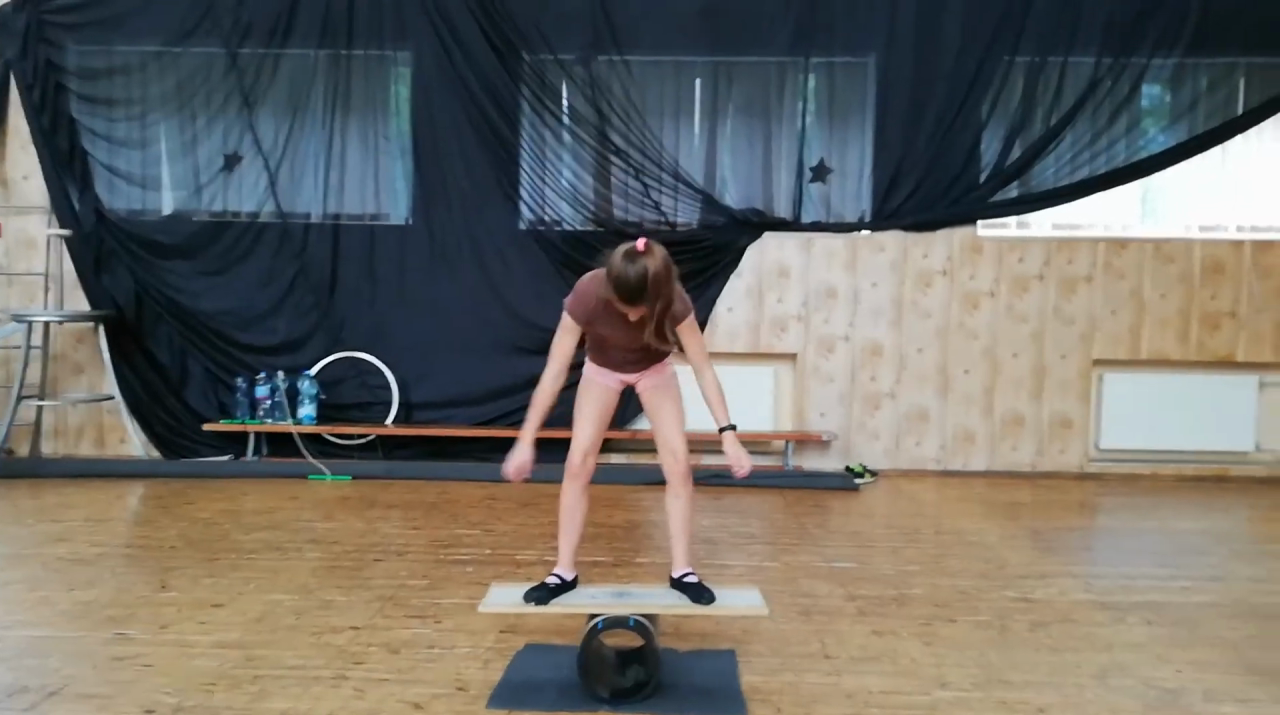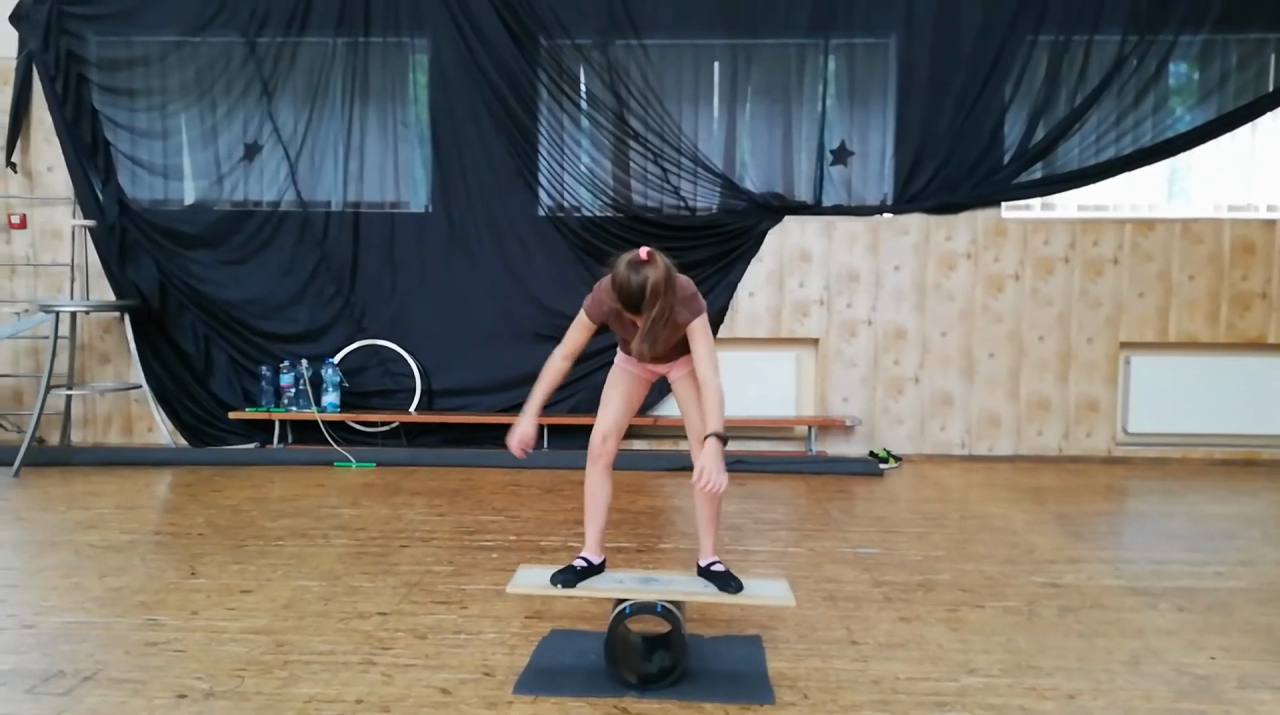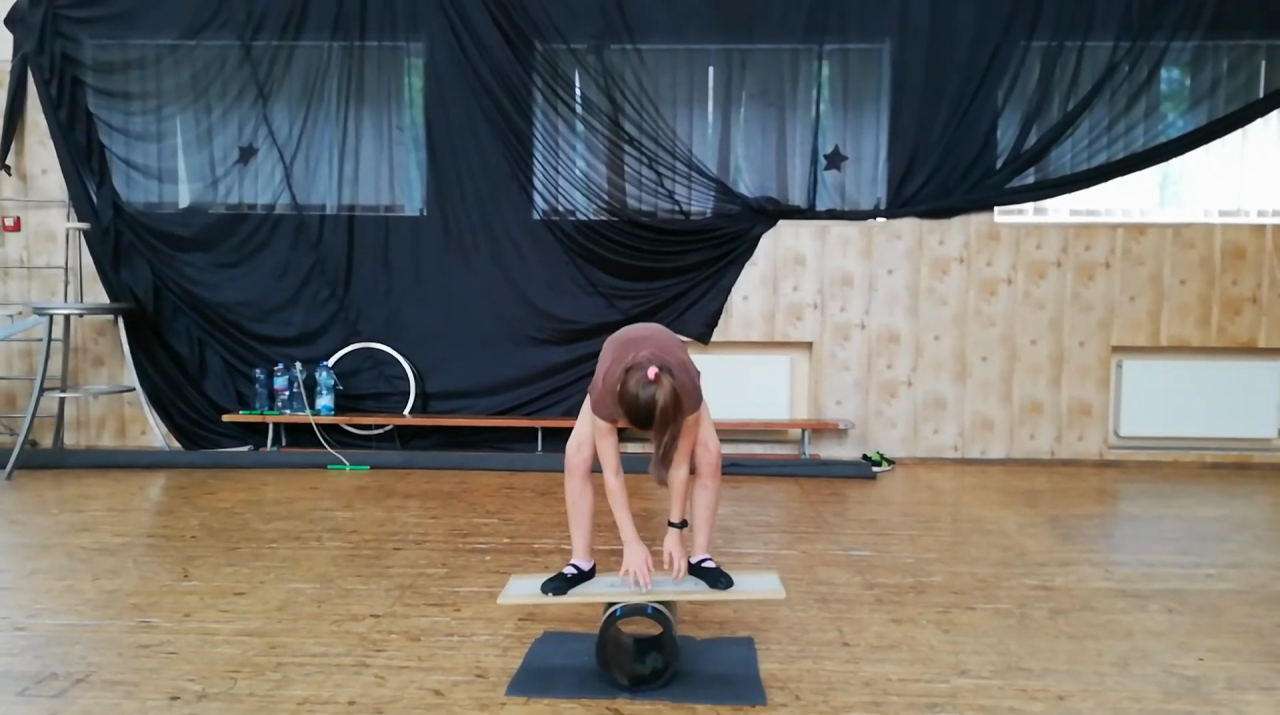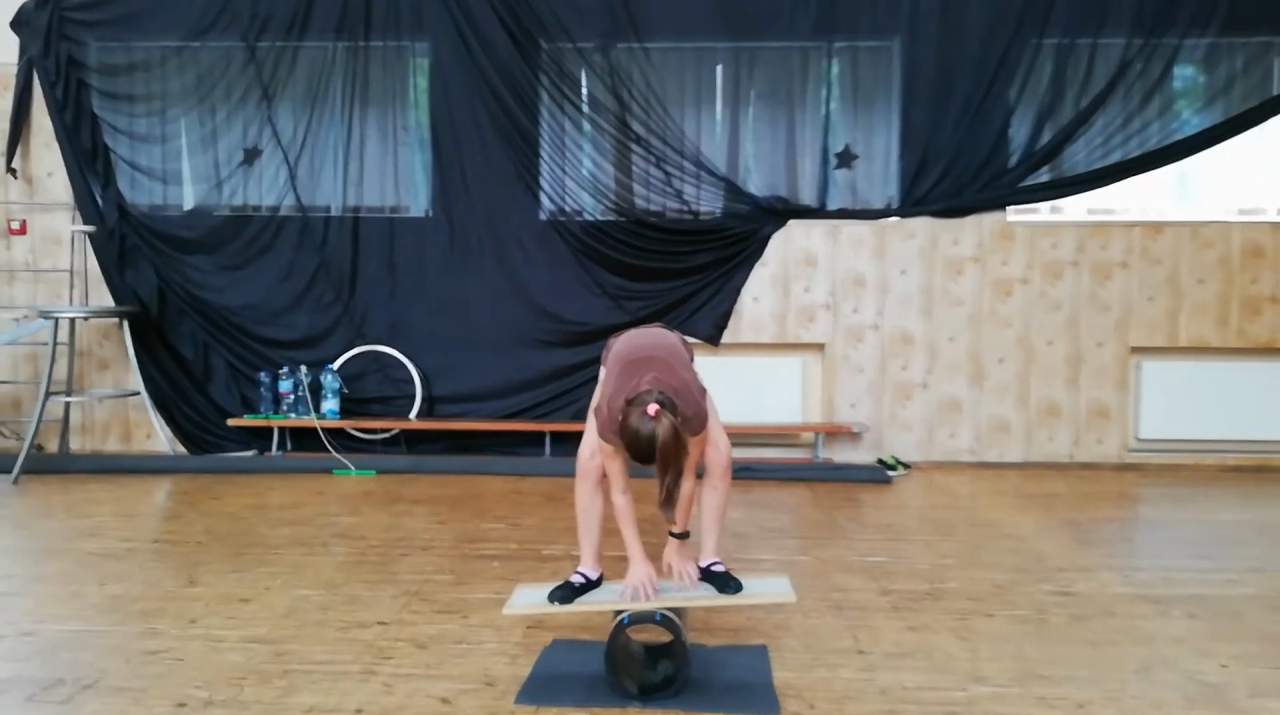
dt=1s
person 1, frame 1
left shoulder: (672, 299)
right shoulder: (588, 294)
left elbow: (702, 366)
right elbow: (555, 371)
left wrist: (727, 433)
right wrist: (526, 441)
left hip: (654, 369)
right hip: (603, 369)
left knee: (678, 462)
right knee: (578, 462)
left ankle: (682, 571)
right ankle: (564, 572)
person 1, frame 2
left shoulder: (686, 299)
right shoulder: (604, 297)
left elbow: (709, 376)
right elbow: (564, 355)
left wrist: (714, 442)
right wrist: (528, 415)
left hip: (683, 359)
right hip: (632, 360)
left knee: (705, 456)
right knee: (602, 445)
left ankle: (709, 560)
right ankle: (592, 557)
person 1, frame 3
left shoulder: (686, 388)
right shoulder: (606, 391)
left elbow: (680, 465)
right elbow: (613, 474)
left wrist: (675, 530)
right wrist: (632, 542)
left hip: (672, 372)
right hip: (619, 371)
left knee: (708, 454)
right knee: (577, 454)
left ankle: (700, 557)
right ankle: (581, 562)
person 1, frame 4
left shoulder: (692, 408)
right shoulder: (611, 413)
left elbow: (686, 477)
right elbow: (619, 491)
left wrist: (677, 541)
right wrist: (637, 560)
left knee: (719, 456)
right knee: (589, 462)
left ankle: (709, 561)
right ankle: (588, 570)
